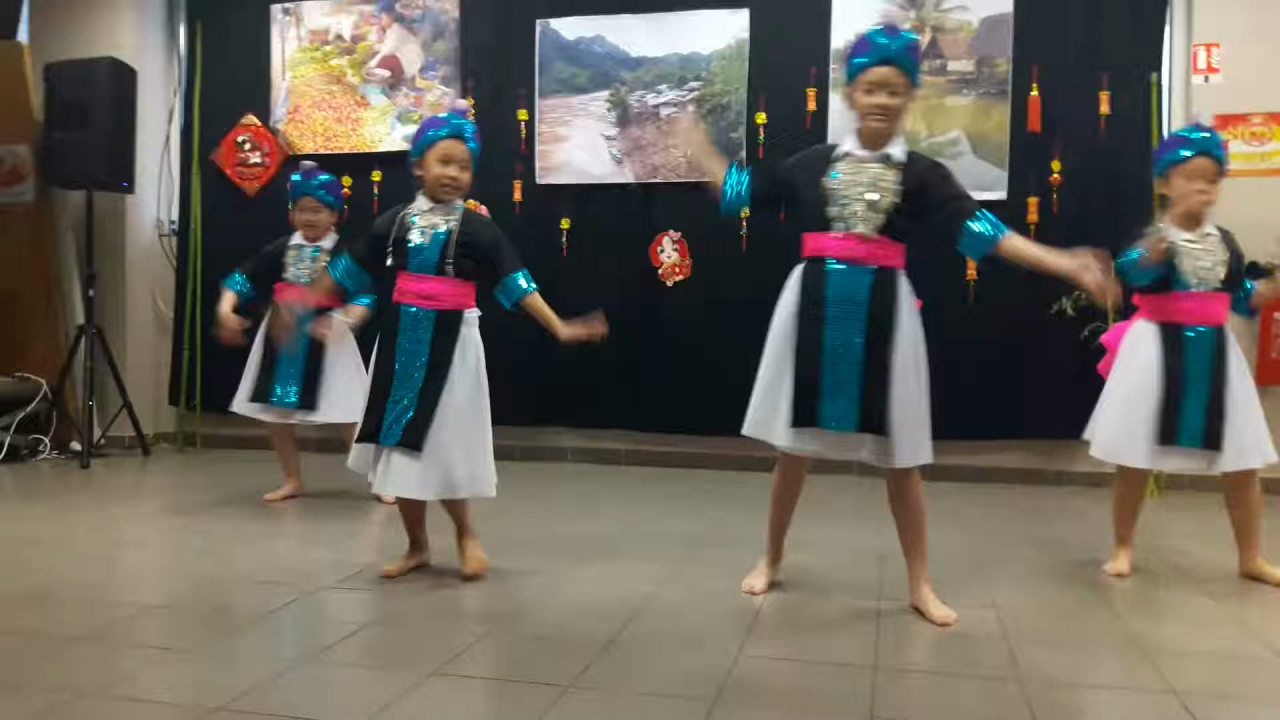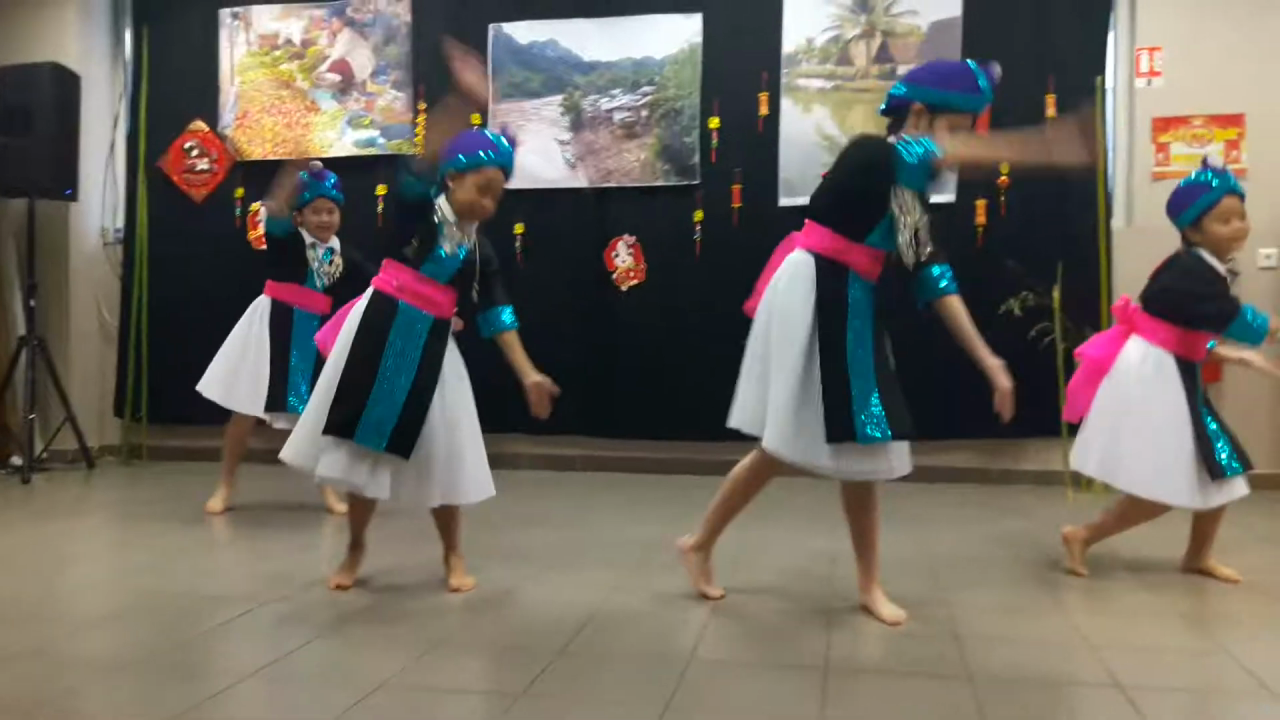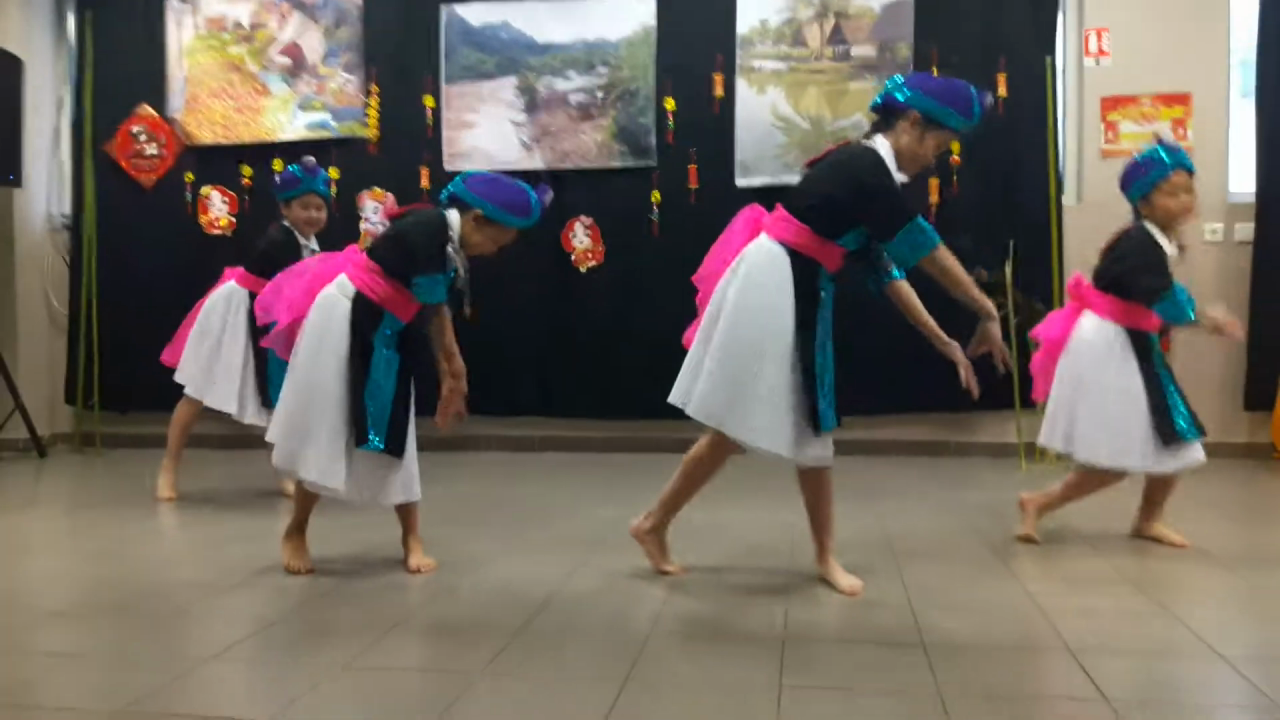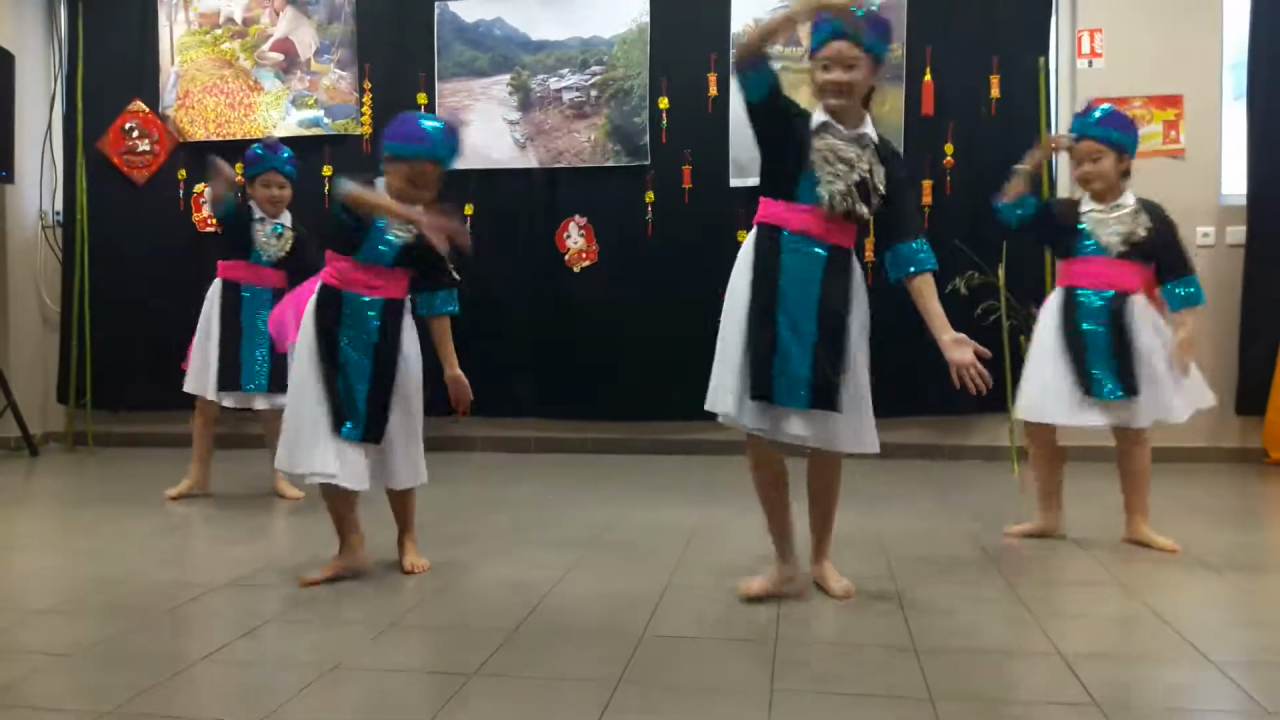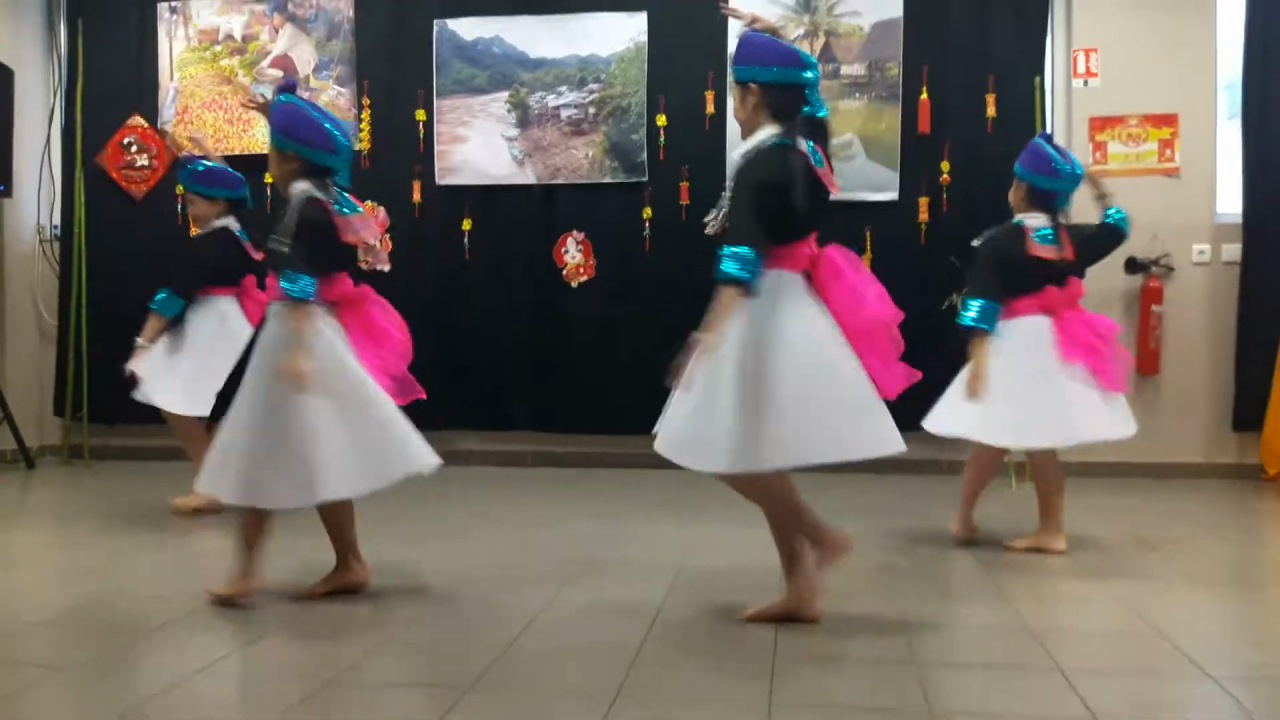
dt=0.4s
person 1, frame 1
left shoulder: (922, 174)
right shoulder: (813, 164)
left elbow: (979, 230)
right elbow: (741, 193)
left wrist: (1061, 262)
right wrist: (699, 147)
left hip: (883, 309)
right hip: (815, 303)
left knee: (896, 452)
right knee: (795, 446)
left ankle: (920, 585)
right ankle: (771, 558)
person 1, frame 2
left shoulder: (910, 196)
right shoulder: (869, 156)
left elbow: (933, 280)
right elbow: (928, 155)
left wrist: (986, 359)
right wrist: (1039, 145)
left hip: (851, 311)
right hip: (810, 300)
left knee: (860, 448)
right knee: (785, 444)
left ankle: (870, 585)
right ankle: (700, 542)
person 1, frame 3
left shoulder: (873, 183)
right shoulder: (860, 170)
left elbow: (889, 264)
right elbow: (923, 248)
left wrist: (939, 337)
right wrist: (986, 311)
left hip: (803, 295)
right hip: (773, 290)
left knee: (809, 432)
right knee: (745, 428)
left ankle: (825, 559)
right ankle: (652, 524)
person 1, frame 4
left shoulder: (886, 160)
right shoulder: (785, 127)
left elbow: (908, 250)
right elbow: (747, 57)
left wrist: (945, 335)
left hip: (834, 290)
right hip: (771, 276)
left knee: (826, 434)
right knee: (765, 425)
left ankle: (820, 559)
right ankle: (787, 563)
person 1, frame 5
left shoulder: (759, 165)
right shoulder: (806, 153)
left elbow: (744, 254)
right elbow: (806, 100)
left wrist: (712, 332)
right wrist: (769, 39)
left hip: (772, 315)
right hip: (797, 305)
left knee: (739, 458)
right knee: (766, 455)
left ankle: (821, 538)
right ankle: (801, 587)
person 2, frame 1
left shoulder: (478, 228)
right shoulder: (397, 221)
left elbow: (514, 281)
right elbow: (353, 268)
left wrist: (559, 328)
left hip: (452, 338)
right hip: (403, 337)
left knee: (443, 442)
right knee: (401, 445)
left ankle: (465, 532)
right ankle: (416, 546)
person 2, frame 2
left shoulder: (481, 252)
right shoulder: (419, 214)
left elbow: (495, 314)
left wrist: (527, 373)
left hip: (431, 347)
right hip: (380, 332)
left knee: (441, 452)
right knee: (365, 444)
left ankle: (453, 558)
right ankle: (355, 550)
person 2, frame 3
left shoulder: (455, 259)
right shoulder: (426, 226)
left elbow: (438, 315)
right elbow: (433, 304)
left wrist: (450, 380)
right wrist: (456, 365)
left hip: (387, 336)
right hip: (346, 318)
left knee: (390, 436)
right knee: (328, 426)
left ankle: (411, 538)
right ankle: (295, 532)
person 2, frame 4
left shoulder: (426, 232)
right shoulder: (362, 198)
left elbow: (437, 296)
right elbow: (355, 194)
left wrist: (451, 365)
right wrist: (416, 214)
left hip: (385, 331)
right hip: (331, 318)
left knee: (389, 435)
right knee: (336, 435)
left ankle: (408, 539)
right ankle: (351, 548)
person 2, frame 5
left shoulder: (300, 214)
right shoulder: (341, 205)
left elbow: (298, 279)
right elbow: (325, 161)
left wrist: (297, 352)
right wrist: (285, 115)
left hip: (294, 332)
right hip: (338, 331)
left knee: (264, 453)
right knee: (321, 458)
left ankle: (247, 571)
right ankle: (349, 564)
person 3, frame 1
left shoulder: (1223, 239)
right shoulder: (1154, 236)
right elbow: (1133, 272)
right wrist: (1166, 223)
left hip: (1212, 354)
right hip: (1159, 352)
left knee: (1241, 462)
right knee: (1136, 458)
right ankle: (1123, 546)
person 3, frame 2
left shoulder: (1200, 271)
right shoulder: (1196, 272)
right elbow: (1231, 320)
left wrist: (1226, 354)
left hip: (1170, 375)
right hip: (1151, 376)
left knee: (1220, 471)
right knee: (1163, 487)
left ankle: (1199, 554)
right ankle: (1082, 535)
person 3, frame 3
left shoulder: (1160, 246)
right shoulder: (1136, 244)
right elbow: (1166, 299)
left wrist: (1202, 319)
right wrist: (1213, 318)
left hip: (1133, 349)
right hip: (1106, 348)
left knee: (1176, 443)
right knee: (1113, 459)
left ankle: (1148, 520)
right ankle: (1037, 504)
person 3, frame 4
left shoulder: (1149, 215)
right shoulder: (1067, 212)
left elbow: (1177, 273)
right elbow: (1011, 212)
left wrist: (1185, 328)
right wrist: (1028, 168)
left hip: (1121, 322)
right hip: (1070, 320)
left knee: (1130, 428)
right knee: (1041, 423)
left ankle: (1137, 524)
right ankle: (1048, 515)
person 3, frame 5
left shoulder: (997, 239)
right shoulder: (1075, 238)
left elbow: (981, 301)
right elbow: (1116, 227)
left wrist: (978, 359)
right wrist: (1099, 188)
left hip: (1016, 344)
right hip: (1064, 340)
left knee: (990, 438)
right knee: (1041, 443)
left ankle: (963, 519)
right ankle: (1051, 530)
person 4, frame 1
left shoulder: (342, 254)
right shoulder: (279, 250)
left elbow: (362, 298)
right elbow: (243, 279)
left wrist: (342, 322)
right wrist: (225, 310)
left hip: (329, 335)
right hip: (282, 333)
left knee: (348, 413)
right knee: (275, 413)
right ankle: (293, 480)
person 4, frame 2
left shoulder: (342, 257)
right shoulder: (287, 240)
left elbow: (356, 298)
right elbow: (275, 216)
right wrist: (288, 182)
left hip: (313, 334)
right hip: (273, 327)
right knee: (246, 411)
left ankle: (329, 489)
right ankle: (225, 486)
person 4, frame 3
left shoulder: (309, 247)
right shoulder: (279, 241)
right hip: (237, 313)
left knee: (282, 396)
right knee: (198, 394)
left ankle: (285, 474)
right ankle: (168, 471)
person 4, frame 4
left shoulder: (296, 234)
right shoulder: (240, 216)
left elbow: (306, 280)
right elbow: (219, 201)
right wrist: (224, 184)
left hip: (271, 314)
right hip: (227, 309)
left knee: (273, 399)
right knee: (208, 394)
left ankle: (281, 476)
right ankle: (198, 475)
person 4, frame 5
left shoulder: (208, 243)
right shoulder: (235, 235)
left elbow: (176, 290)
right elbow: (212, 196)
left wrist: (145, 341)
left hip: (209, 327)
right hip: (227, 323)
left knee: (177, 408)
right knee: (186, 410)
